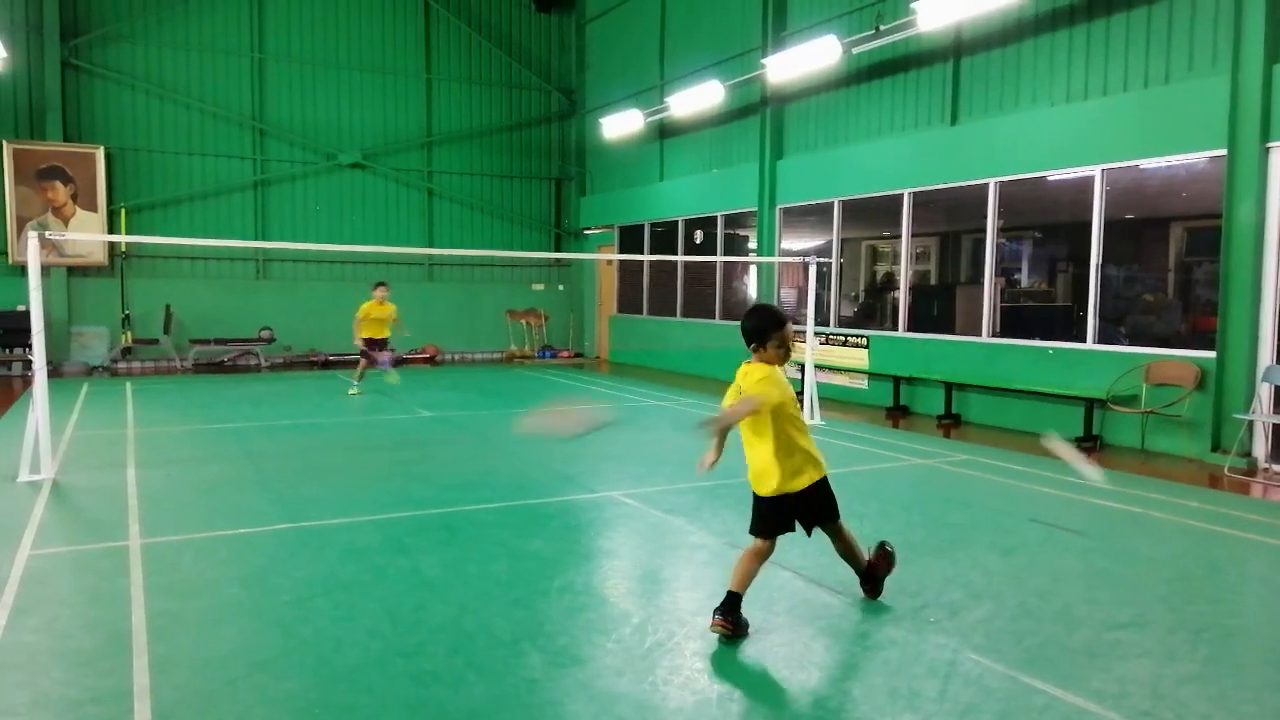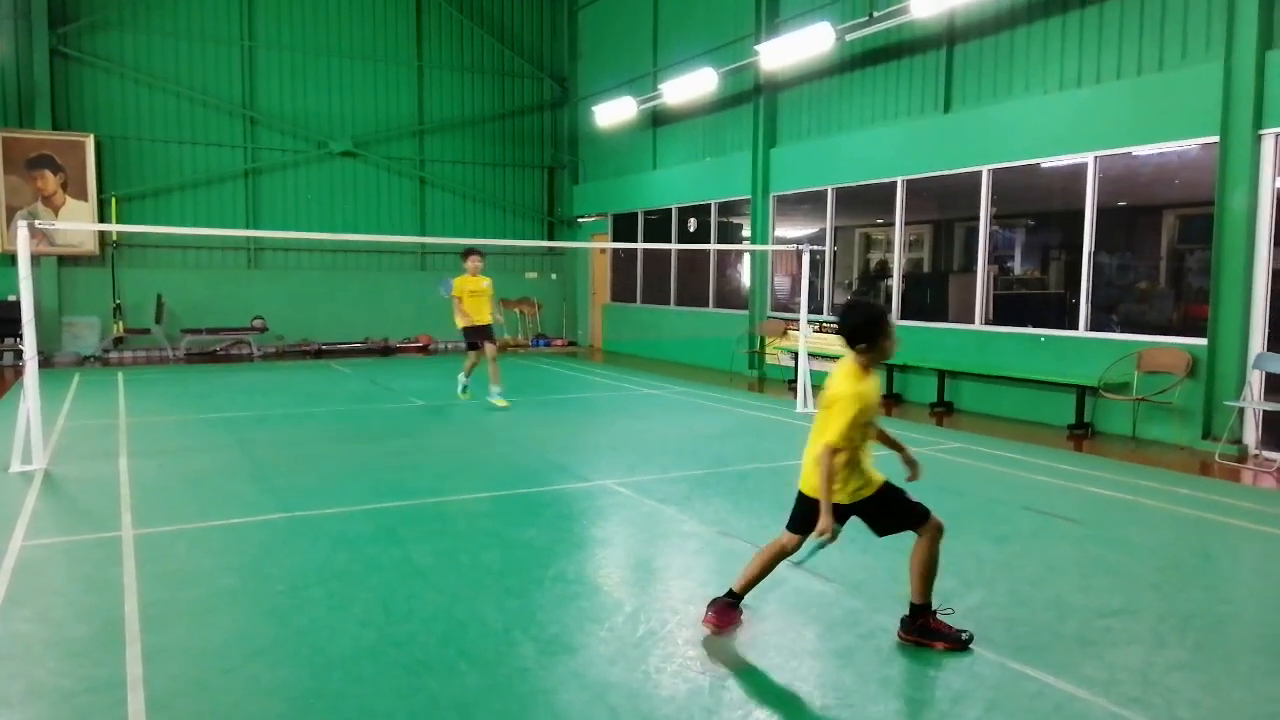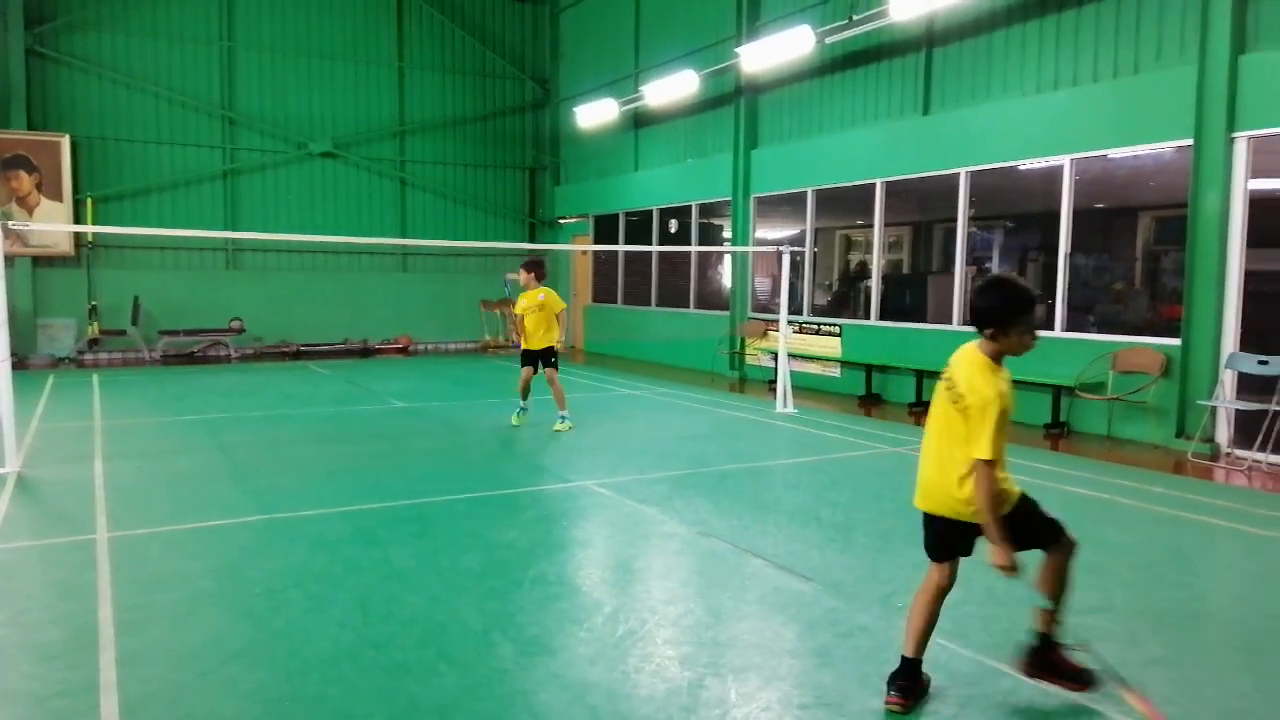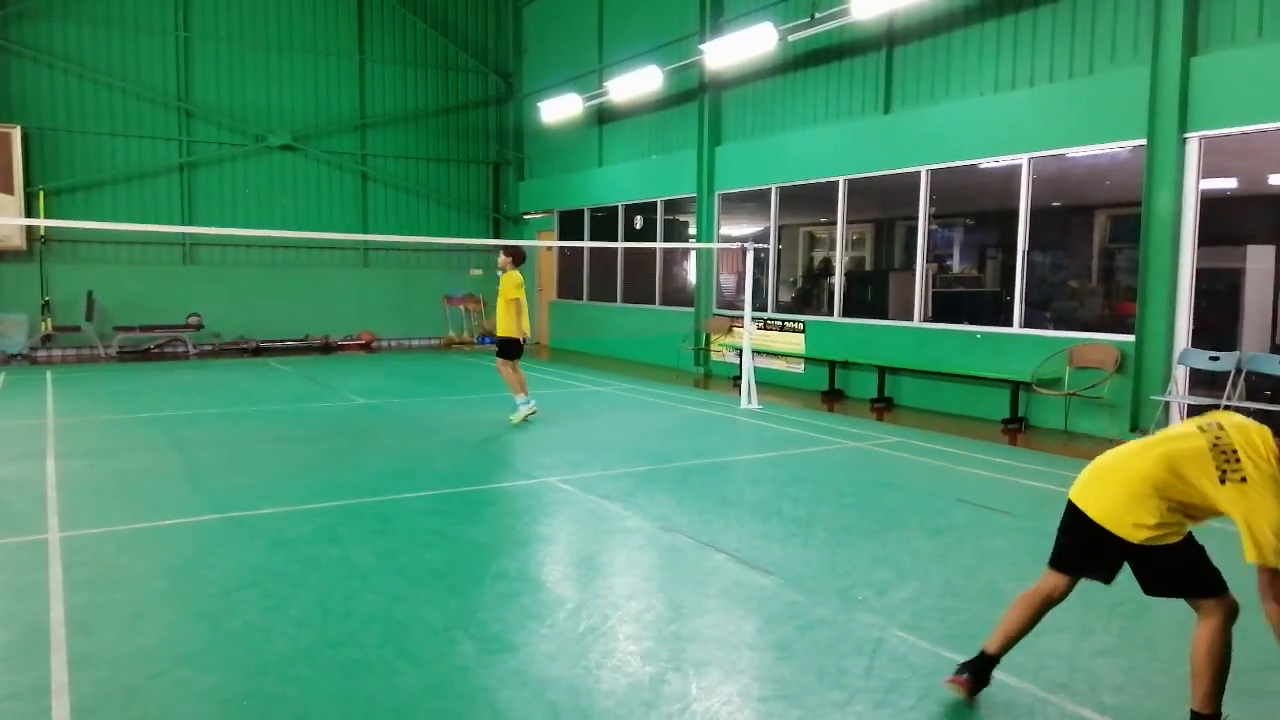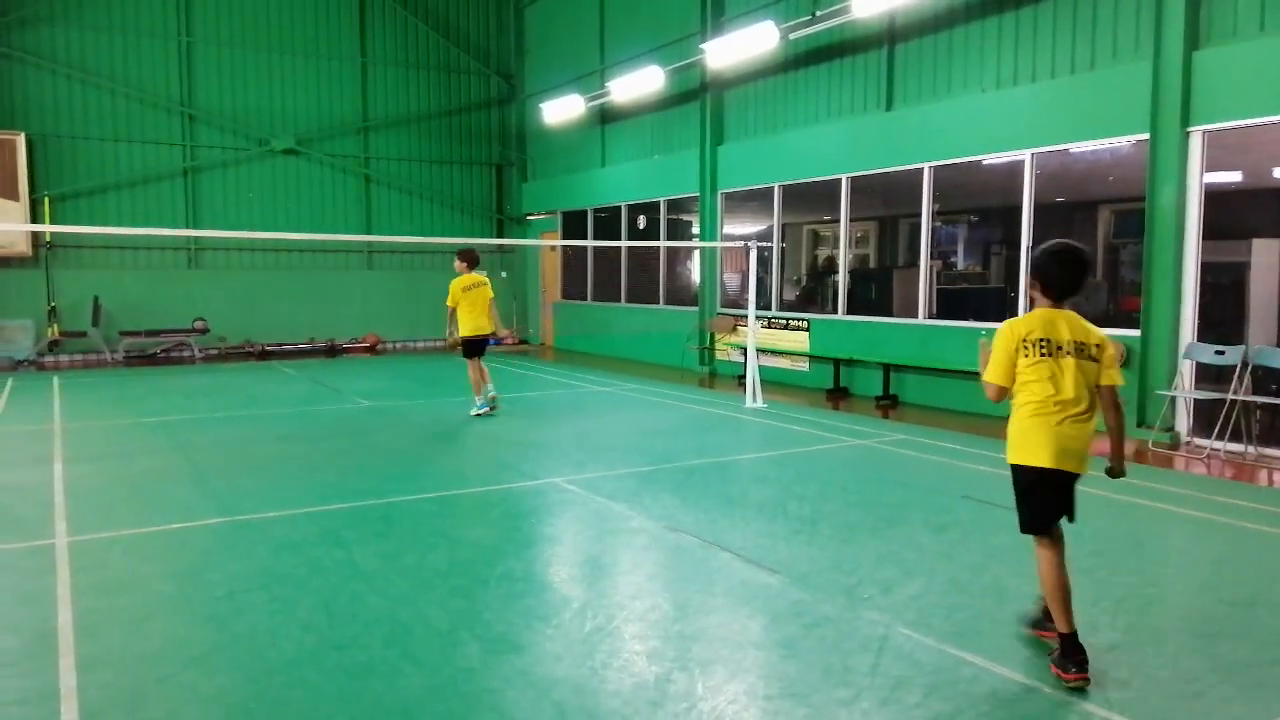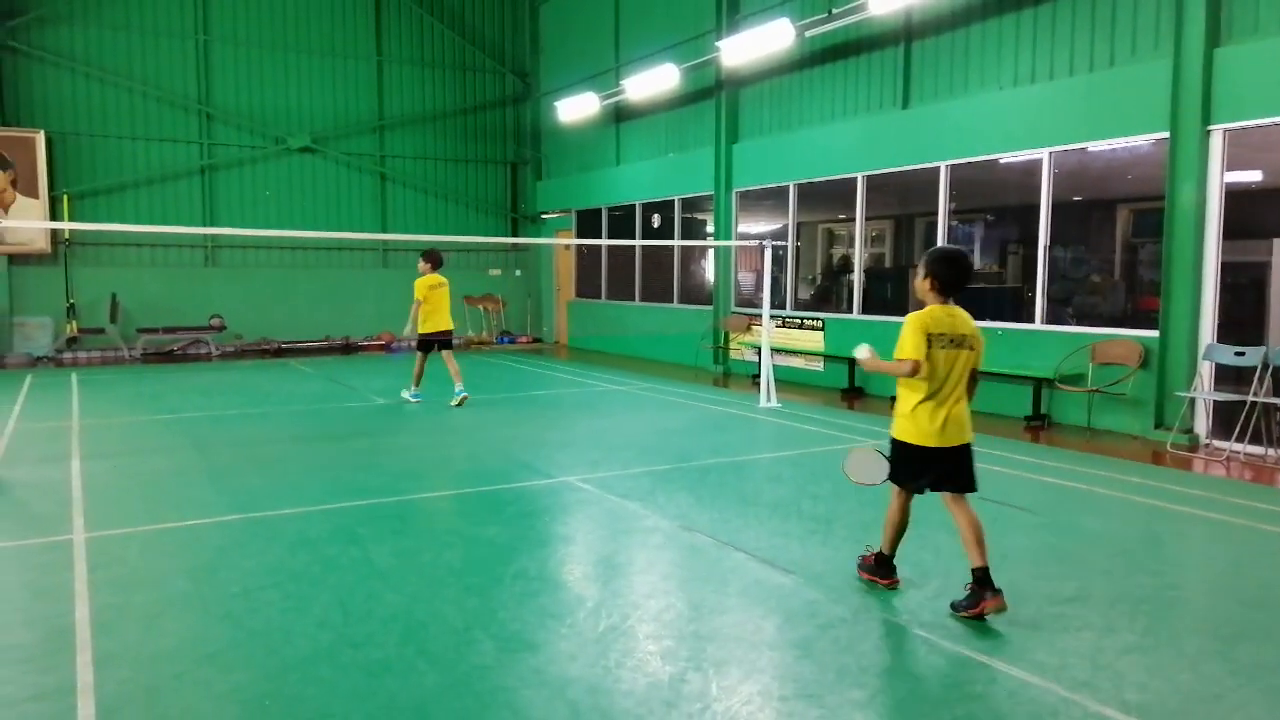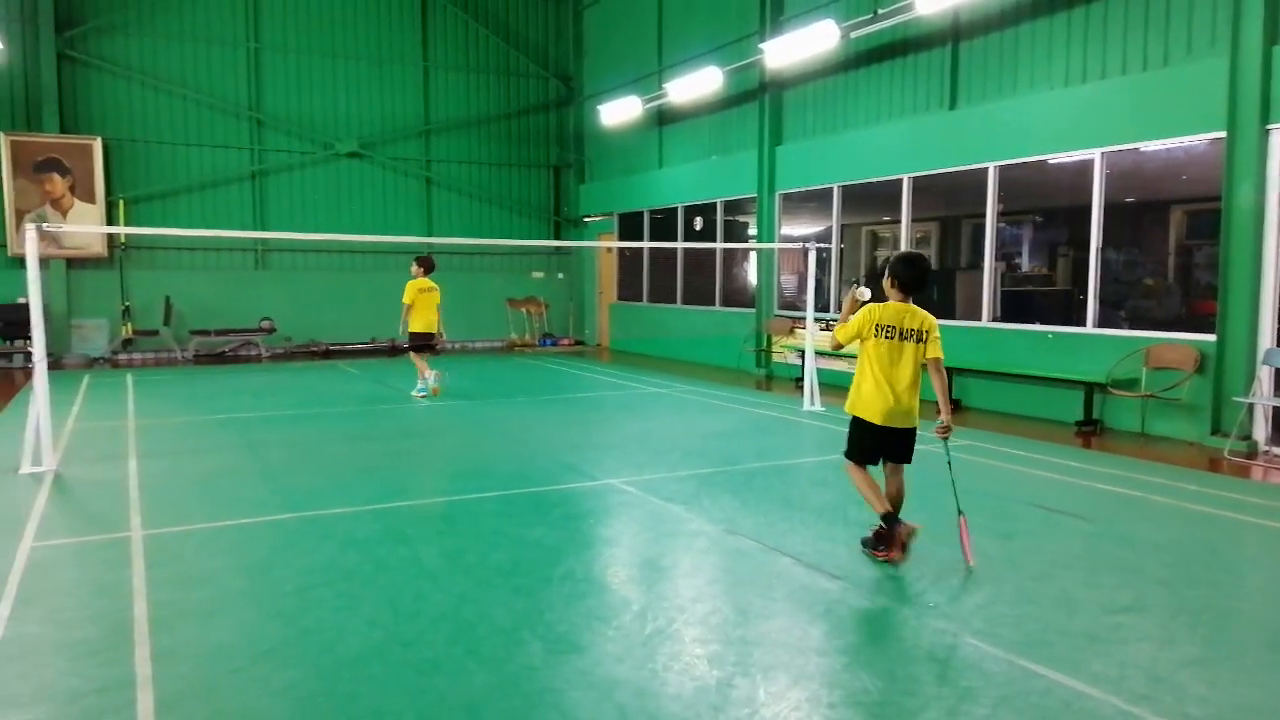
dt=0.7s
person 1, frame 1
left shoulder: (745, 373)
right shoulder: (767, 377)
left elbow: (727, 414)
right elbow: (752, 404)
left wrist: (715, 451)
left hip: (768, 478)
right hip: (802, 474)
left knee: (761, 544)
right knee: (834, 529)
left ankle: (727, 611)
right ankle: (869, 579)
person 1, frame 2
left shoulder: (856, 371)
right shoulder: (853, 391)
right elbow: (829, 453)
left wrist: (900, 449)
right wrist: (827, 513)
left hip: (831, 479)
right hip: (849, 483)
left knee: (790, 542)
right knee: (930, 528)
left ankle: (726, 604)
right ankle: (919, 620)
person 1, frame 3
left shoulder: (964, 355)
right shoulder: (991, 392)
right elbow: (985, 471)
right wrist: (998, 542)
left hip: (933, 489)
right hip: (971, 496)
left knee: (939, 577)
right knee: (1060, 546)
left ankle: (905, 678)
right ankle: (1043, 649)
person 1, frame 4
left shoulder: (1232, 423)
left hip: (1094, 485)
right hip: (1141, 515)
left knee: (1053, 586)
right knee: (1218, 610)
left ankle: (977, 668)
person 1, frame 5
left shoulder: (1014, 331)
right shoulder: (1094, 337)
left elbow: (994, 391)
right elbow: (1110, 401)
left wrist: (986, 363)
right wrist: (1118, 451)
left hip: (1033, 450)
right hip: (1074, 450)
left knee: (1048, 542)
right knee: (1045, 528)
left ankle: (1071, 652)
right ankle: (1051, 615)
person 1, frame 6
left shoulder: (918, 321)
right shoulder: (969, 325)
left elbow: (911, 368)
right elbow: (972, 377)
left wrist: (875, 364)
left hip: (916, 428)
right hip: (956, 430)
left knee: (901, 492)
right knee: (957, 502)
left ankle: (883, 564)
right ankle: (984, 586)
person 1, frame 7
left shoulder: (870, 313)
right shoulder: (927, 322)
left elbow: (835, 343)
right elbow: (936, 368)
left wrist: (846, 311)
right wrist: (945, 412)
left hip: (870, 409)
right hip: (905, 413)
left knee: (856, 467)
right knee: (894, 470)
left ankle: (894, 526)
right ankle: (885, 537)
